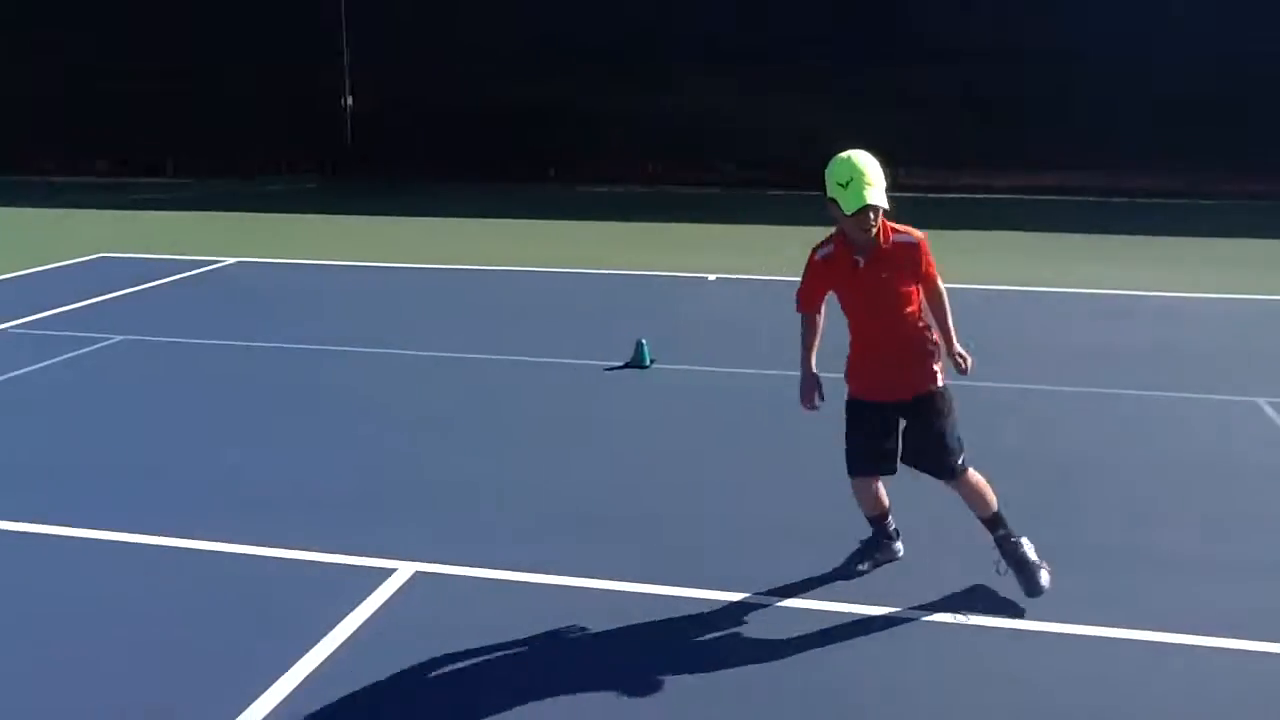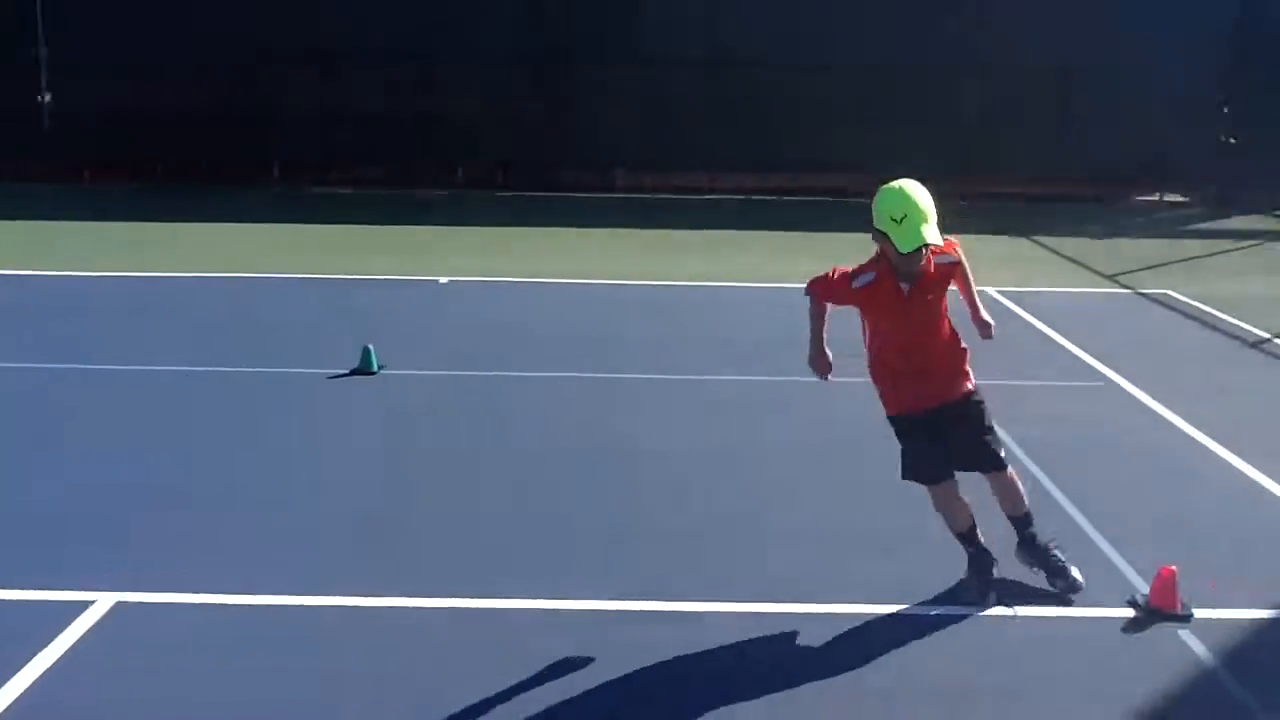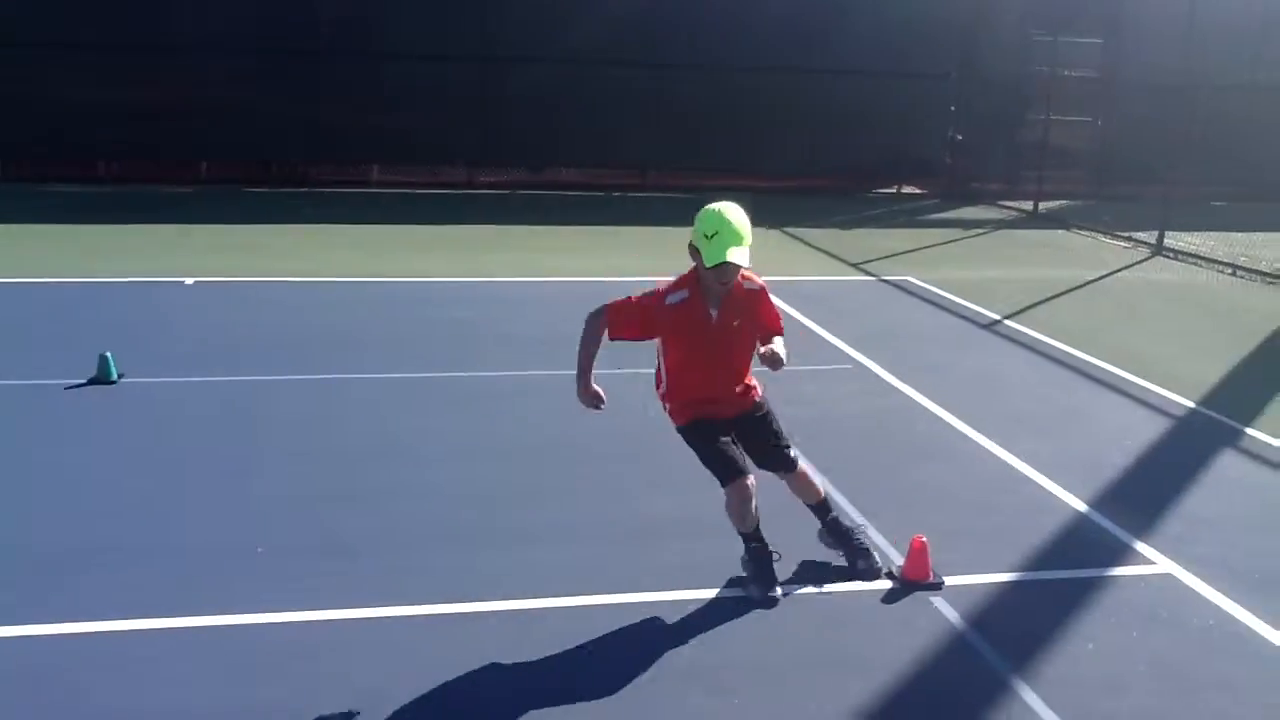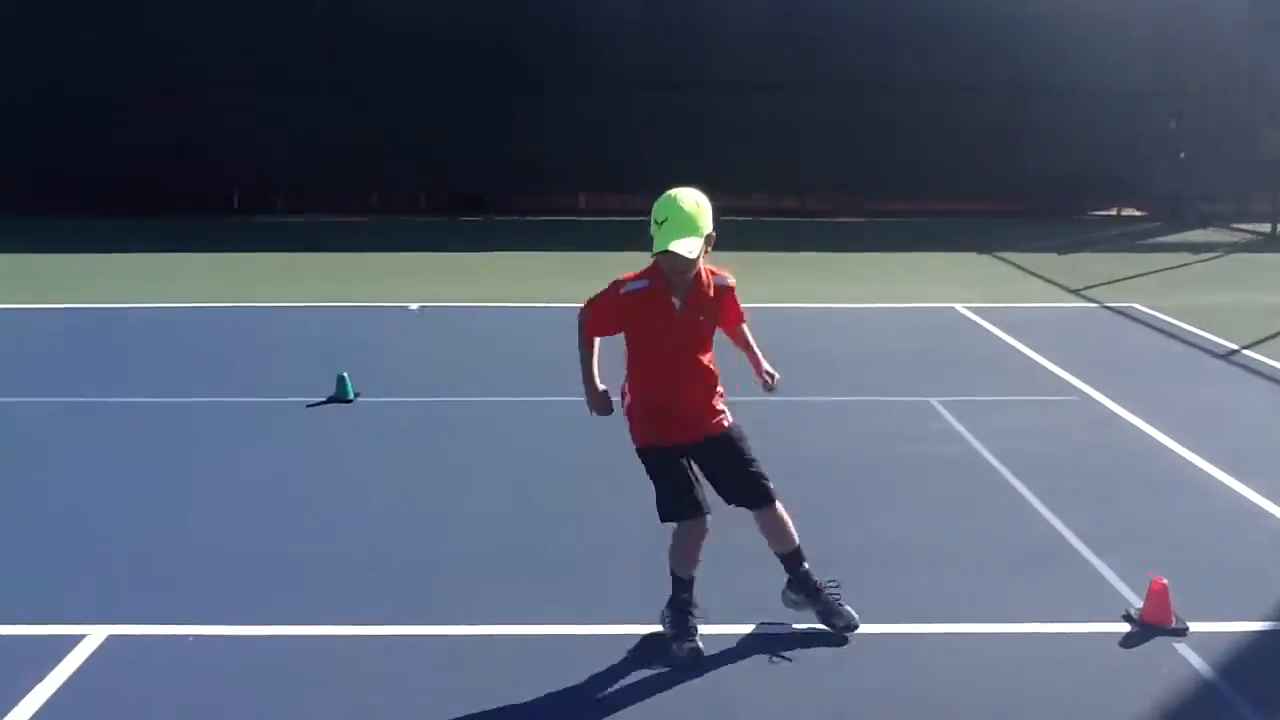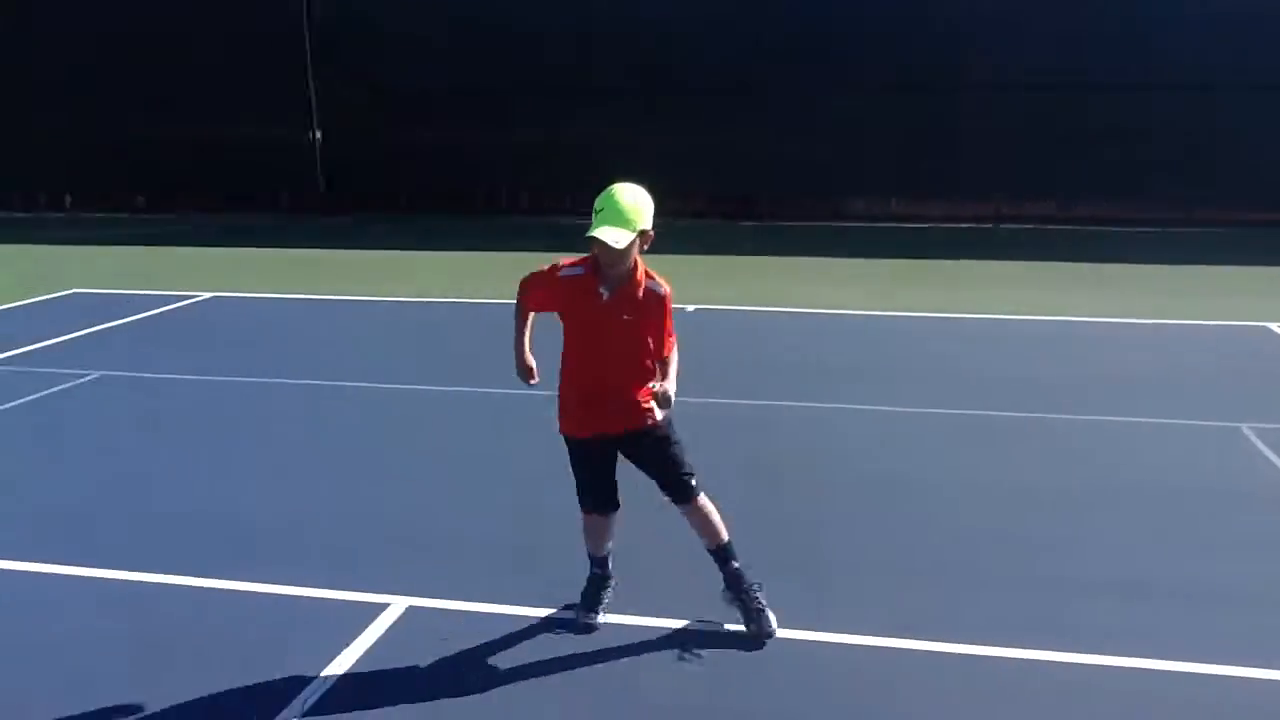
dt=0.4s
person 1, frame 1
left shoulder: (908, 244)
right shoulder: (823, 259)
left elbow: (932, 288)
right elbow: (811, 310)
left wrist: (950, 342)
right wrist: (809, 370)
left hip: (919, 376)
right hip: (867, 381)
left knee: (953, 471)
right knee: (861, 475)
left ankle: (1008, 542)
right ankle: (884, 539)
person 1, frame 2
left shoulder: (944, 257)
right shoulder: (862, 284)
right elbow: (816, 290)
left wrist: (976, 309)
right wrist: (818, 347)
left hip: (953, 384)
right hip: (903, 396)
left knee: (997, 468)
right knee: (939, 483)
left ankle: (1031, 544)
right ankle: (978, 556)
person 1, frame 3
left shoulder: (753, 291)
right shoulder: (669, 303)
left elbow: (775, 335)
right elbow: (599, 319)
left wrist: (774, 351)
right wrist: (585, 378)
left hip: (742, 396)
right hip: (693, 408)
left knee: (790, 466)
right knee: (741, 482)
left ankle: (833, 527)
right ankle: (756, 553)
person 1, frame 4
left shoulder: (720, 287)
right shoulder: (629, 294)
right elbow: (587, 322)
left wrist: (758, 360)
right wrist: (591, 382)
left hip: (709, 418)
right hip: (655, 427)
left knee: (765, 502)
right knee: (693, 522)
left ankle: (802, 583)
right ankle: (681, 607)
person 1, frame 5
left shoulder: (655, 293)
right shoulder: (567, 278)
left elbow: (666, 346)
right elbow: (526, 293)
left wrist: (668, 381)
right wrist: (522, 349)
left hip: (641, 410)
right hip: (584, 415)
left knee: (689, 497)
right knee: (597, 512)
left ankle: (736, 581)
right ankle: (599, 579)
